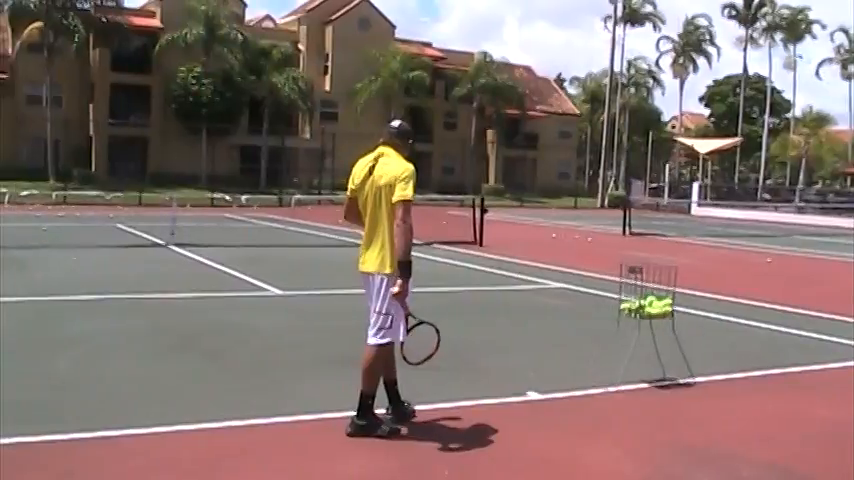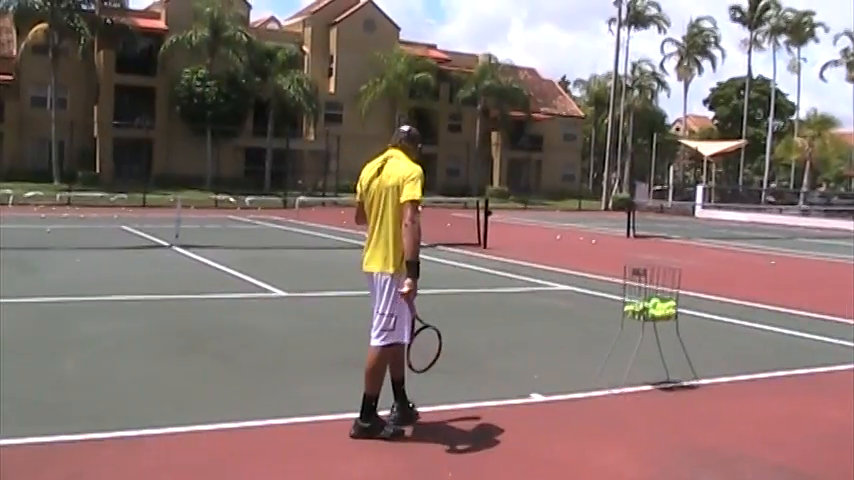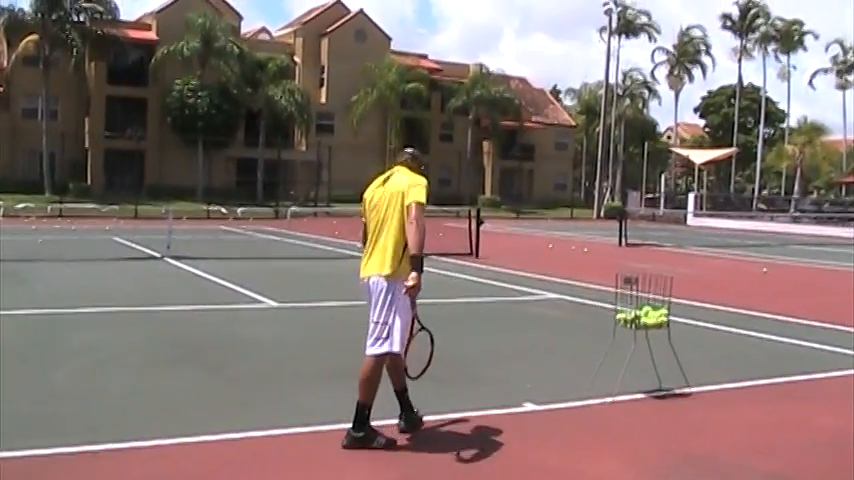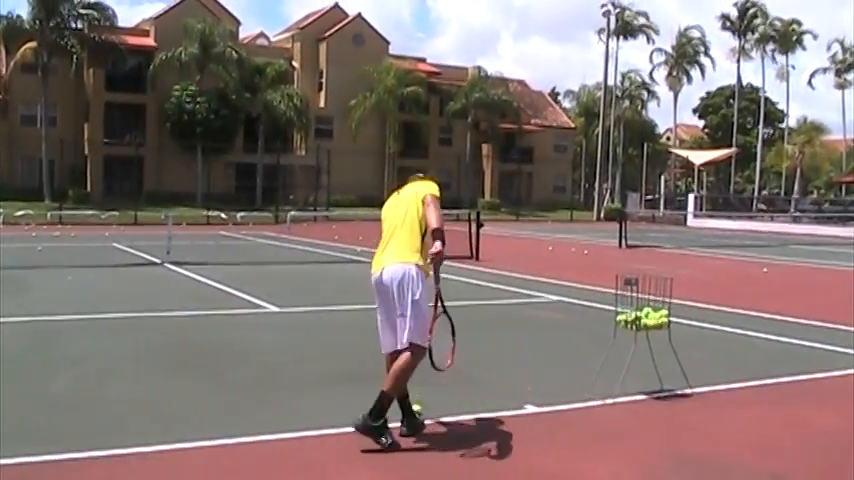
dt=0.3s
person 1, frame 1
left shoulder: (362, 165)
right shoulder: (403, 169)
left elbow: (350, 213)
right elbow: (402, 223)
right wrist: (403, 274)
left hip: (370, 261)
right hip: (388, 265)
left knee: (385, 336)
right knee: (380, 339)
left ankle: (395, 404)
right ankle: (363, 417)
person 1, frame 2
left shoulder: (370, 168)
right shoulder: (411, 171)
left elbow: (360, 217)
right elbow: (410, 223)
right wrist: (412, 272)
left hip: (374, 260)
right hip: (393, 265)
left knee: (396, 335)
right knee: (385, 340)
left ankle: (401, 405)
right ankle: (367, 419)
person 1, frame 3
left shoulder: (375, 186)
right shoulder: (415, 181)
right elbow: (414, 221)
right wrist: (416, 267)
left hip: (372, 269)
right hip: (391, 273)
left knee: (392, 344)
right knee: (379, 350)
left ankle: (407, 413)
right ankle: (359, 429)
person 1, frame 4
left shoulder: (392, 200)
right shoulder: (426, 187)
right elbow: (432, 206)
right wrist: (438, 238)
left hip: (380, 268)
right hip: (404, 268)
left knee: (394, 348)
right knee: (414, 347)
left ankle: (409, 417)
right ankle: (374, 417)
